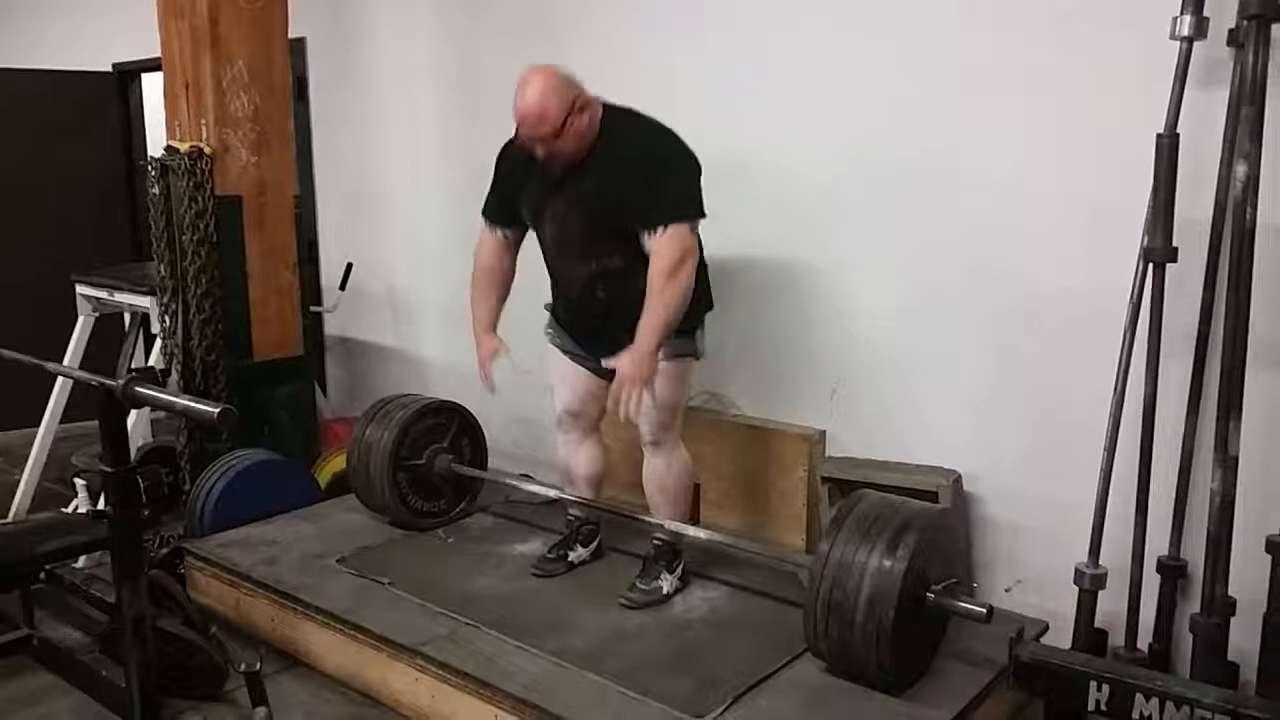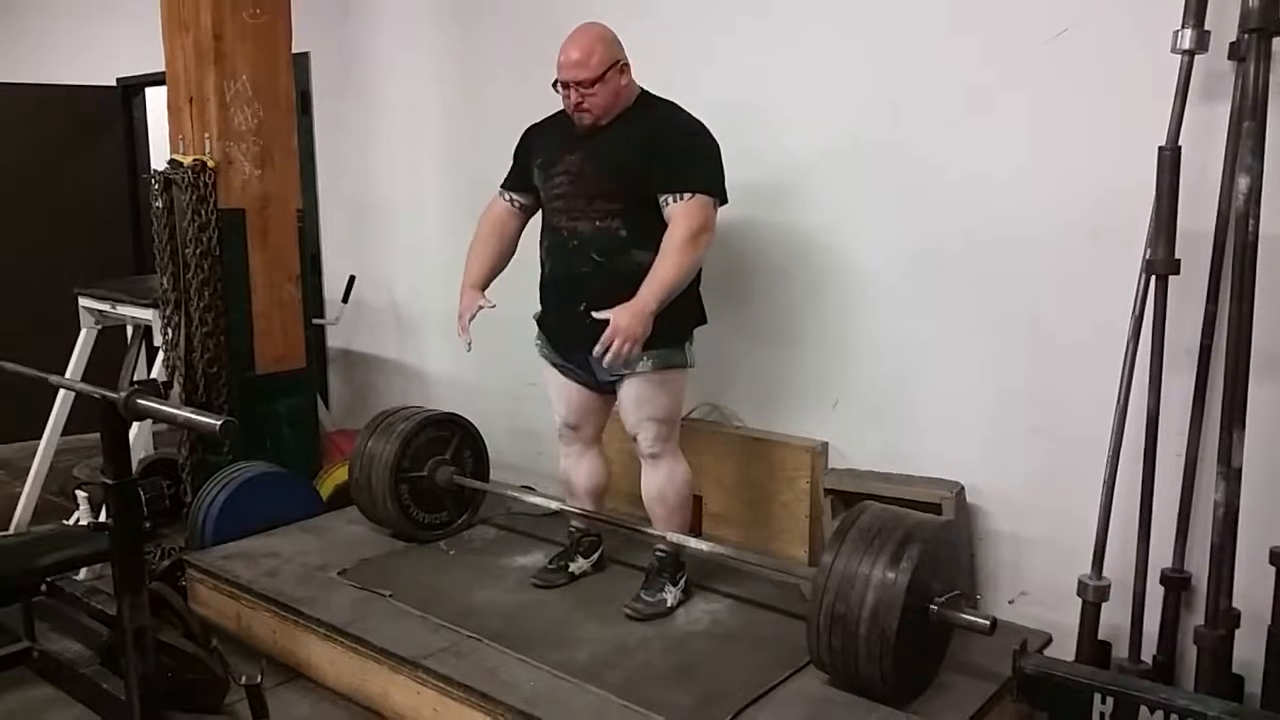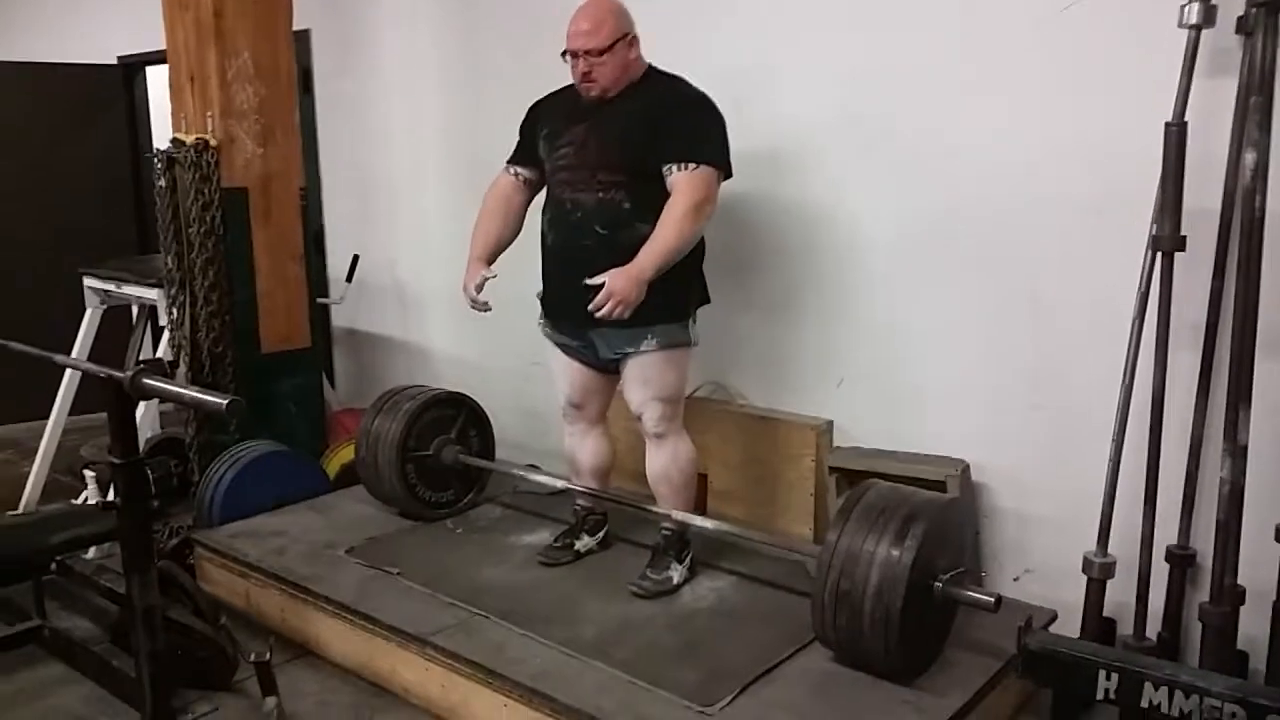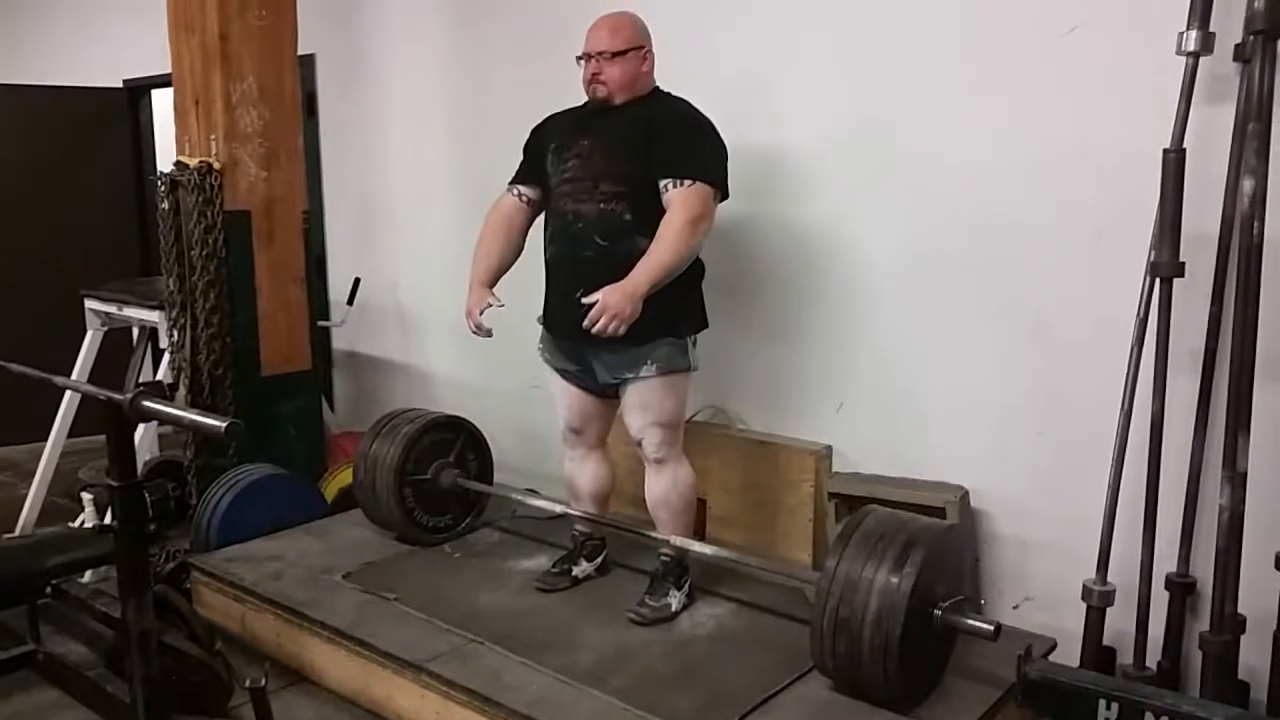
dt=0.5s
person 1, frame 1
left shoulder: (648, 152)
right shoulder: (517, 159)
left elbow: (675, 255)
right elbow: (496, 243)
left wrist: (643, 352)
right wrist: (484, 329)
left hip: (657, 322)
right hip: (576, 322)
left knee: (656, 433)
right knee: (571, 422)
left ankle: (667, 556)
right ankle: (582, 532)
person 1, frame 2
left shoulder: (672, 133)
right shoulder: (543, 136)
left elbow: (692, 226)
right elbow: (505, 212)
left wrist: (643, 309)
right wrist: (473, 285)
left hip: (644, 330)
right hip: (563, 327)
left knee: (655, 444)
right knee: (574, 436)
left ankle: (670, 567)
right ankle: (584, 544)
person 1, frame 3
left shoulder: (677, 106)
right shoulder: (550, 111)
left elbow: (694, 197)
right elbow: (512, 186)
left wrist: (639, 273)
right wrist: (480, 257)
left hip: (649, 307)
right hip: (567, 304)
left knee: (659, 422)
right knee: (579, 414)
left ankle: (675, 545)
right ankle: (589, 520)
person 1, frame 4
left shoulder: (678, 125)
right shoulder: (556, 131)
left elbow: (690, 214)
right elbow: (513, 208)
left wrist: (634, 289)
right wrist: (481, 282)
left hip: (648, 328)
right hip: (569, 325)
left knee: (659, 447)
right knee: (580, 439)
left ankle: (673, 573)
right ankle: (588, 548)
